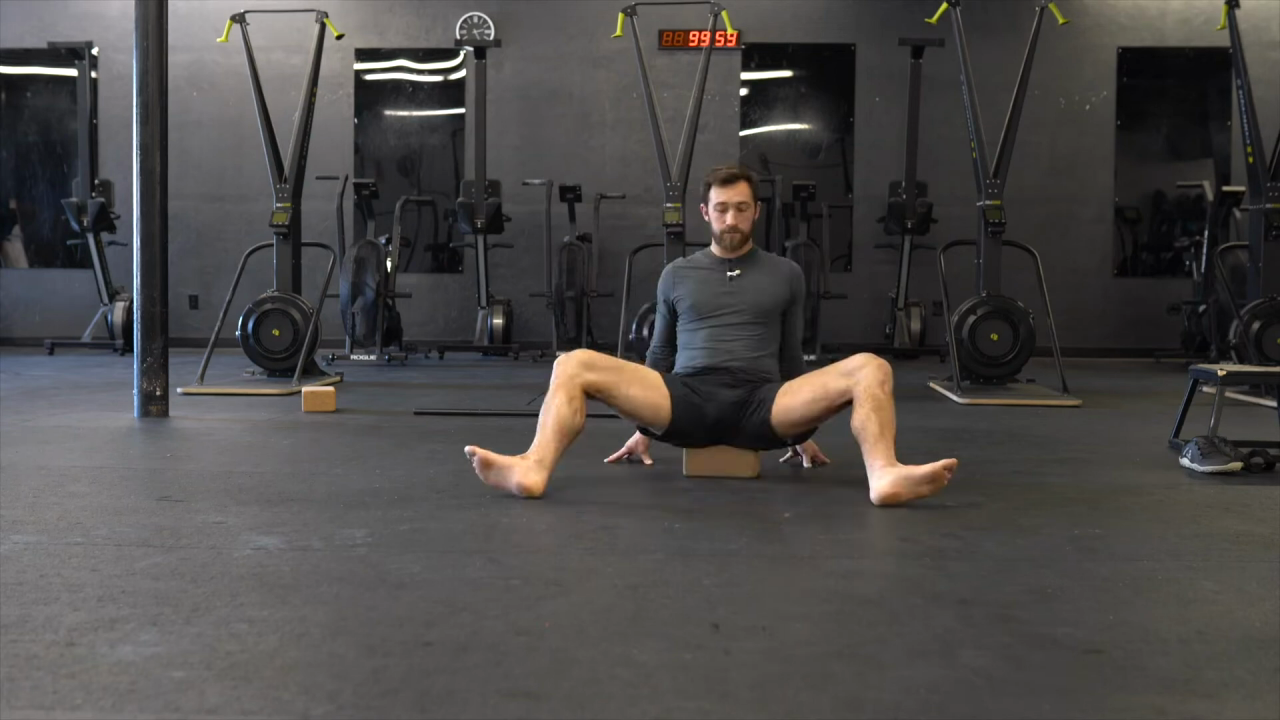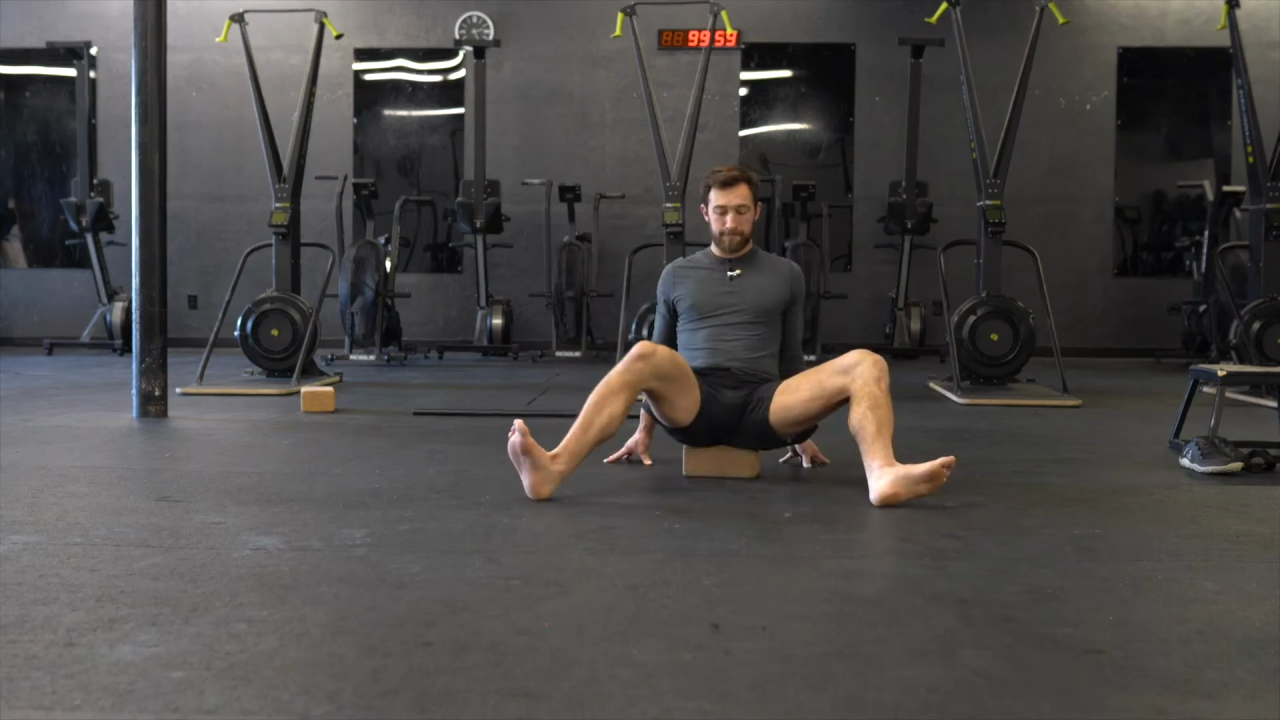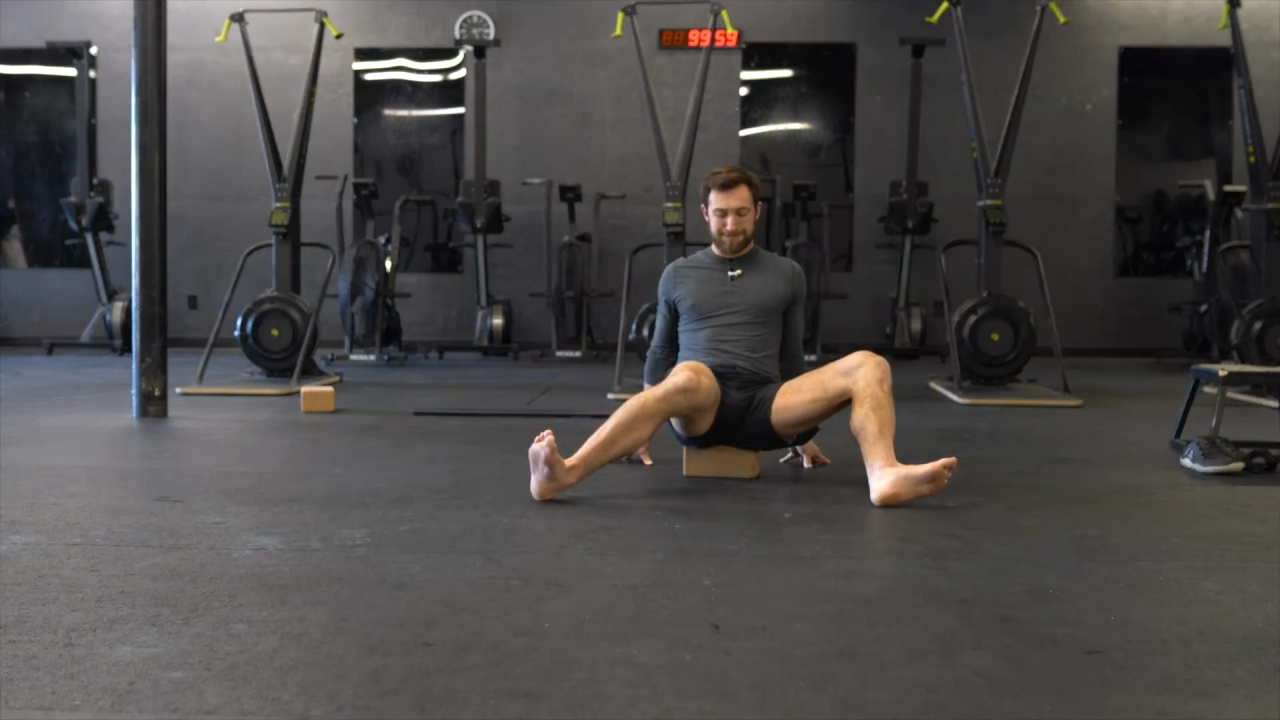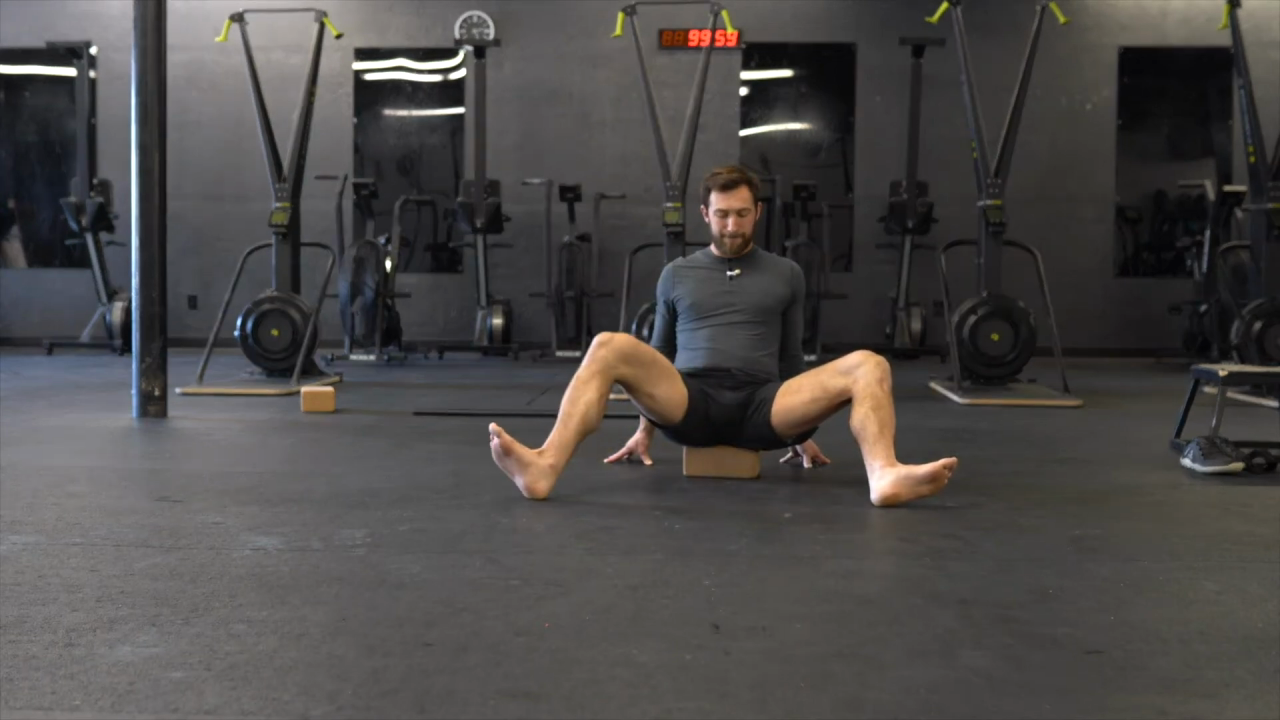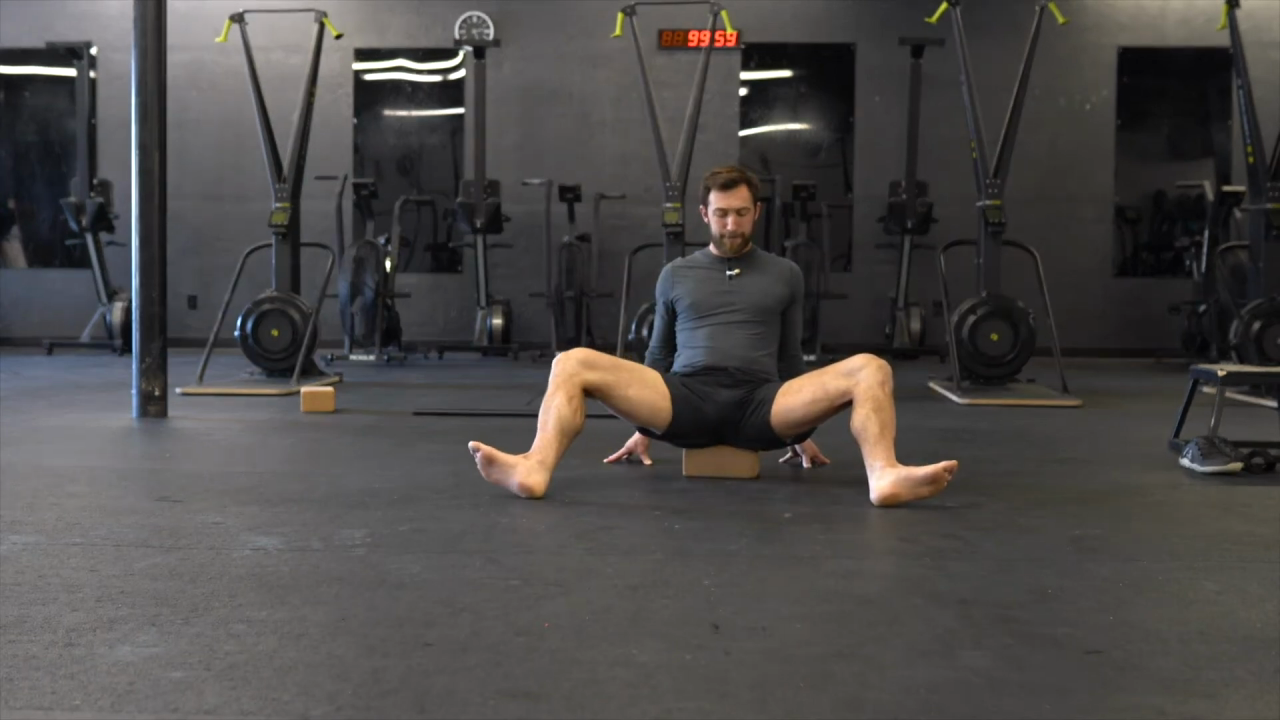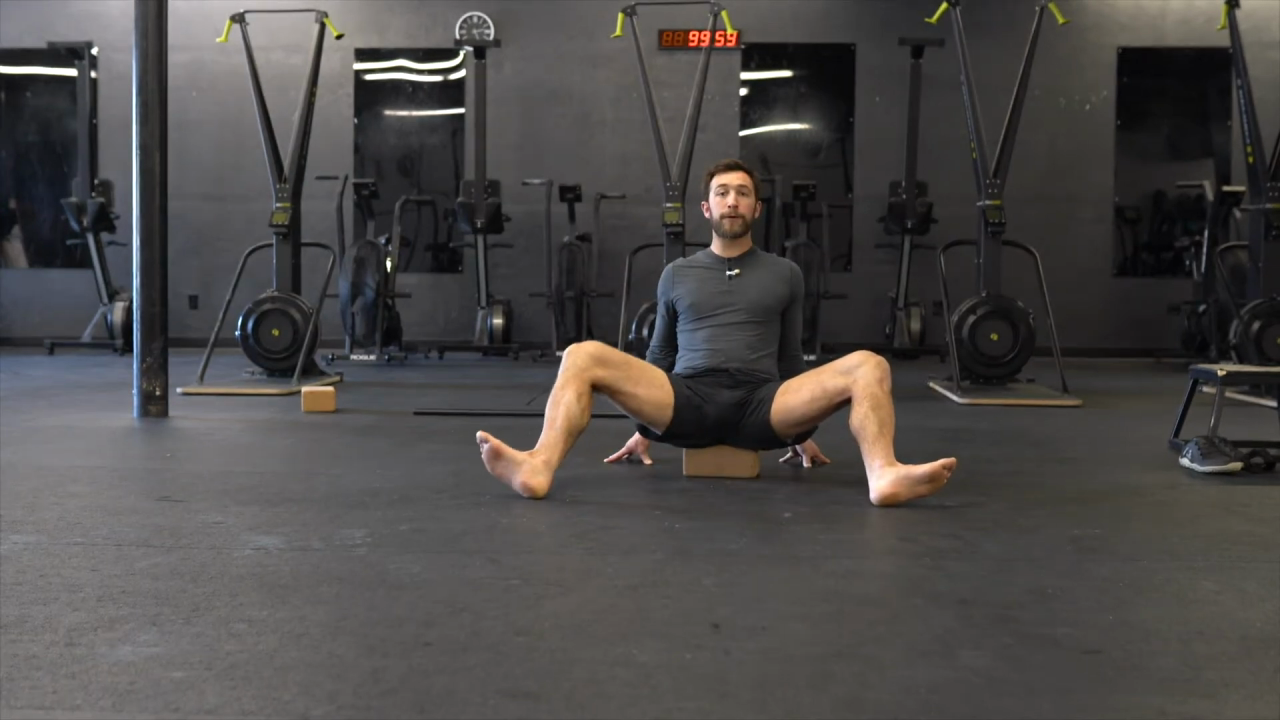
dt=0.5s
person 1, frame 1
left shoulder: (785, 275)
right shoulder: (677, 275)
left elbow: (790, 358)
right elbow: (661, 355)
left wrist: (800, 429)
right wrist: (643, 427)
left hip: (758, 406)
right hip: (689, 403)
left knee: (870, 368)
right knee: (574, 365)
left ankle: (884, 475)
right ankle: (534, 469)
person 1, frame 2
left shoulder: (786, 275)
right shoulder: (677, 275)
right elbow: (663, 358)
left wrist: (800, 428)
right wrist: (645, 429)
left hip: (761, 407)
right hip: (693, 405)
left knee: (866, 365)
right knee: (644, 356)
left ankle: (883, 475)
right ankle: (554, 469)
person 1, frame 3
left shoulder: (786, 274)
right shoulder: (678, 275)
right elbow: (661, 355)
left wrist: (801, 431)
right wrist: (646, 429)
left hip: (763, 406)
right hip: (697, 411)
left knee: (869, 367)
right knee: (690, 378)
left ankle: (884, 476)
right ankle: (565, 474)
person 1, frame 4
left shoulder: (785, 274)
right shoulder: (676, 275)
left elbow: (790, 359)
right elbow: (660, 355)
left wrist: (800, 428)
right wrist: (645, 428)
left hip: (760, 406)
right hip: (689, 405)
left knee: (868, 366)
right knee: (611, 347)
left ankle: (883, 475)
right ankle: (546, 466)
person 1, frame 5
left shoulder: (785, 274)
right shoulder: (676, 275)
left elbow: (789, 358)
right elbow: (660, 355)
left wrist: (801, 430)
right wrist: (642, 427)
left hip: (758, 404)
right hip: (687, 401)
left knee: (870, 369)
right knee: (572, 364)
left ankle: (883, 476)
right ankle: (536, 469)
person 1, frame 6
left shoulder: (784, 274)
right shoulder: (676, 275)
left elbow: (790, 357)
right elbow: (660, 354)
left wrist: (800, 428)
right wrist: (645, 426)
left hip: (758, 405)
right hip: (689, 401)
left knee: (868, 367)
right knee: (582, 357)
left ankle: (883, 474)
right ankle: (540, 468)
